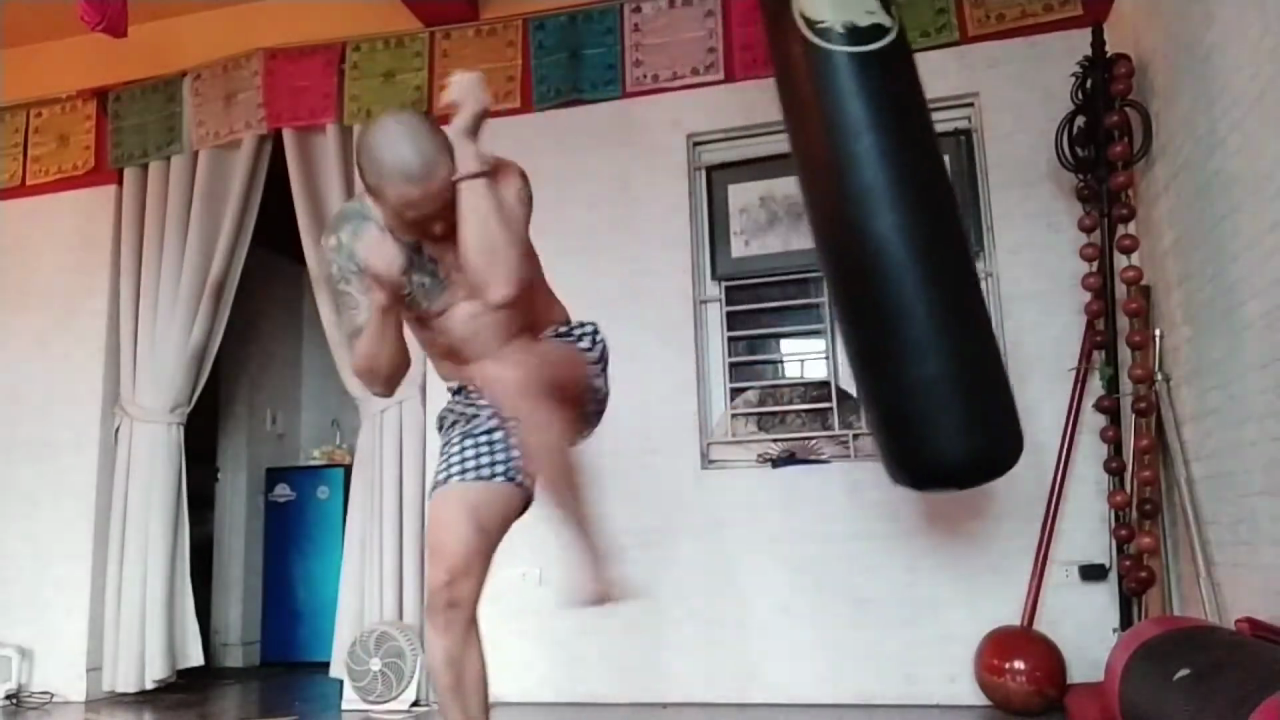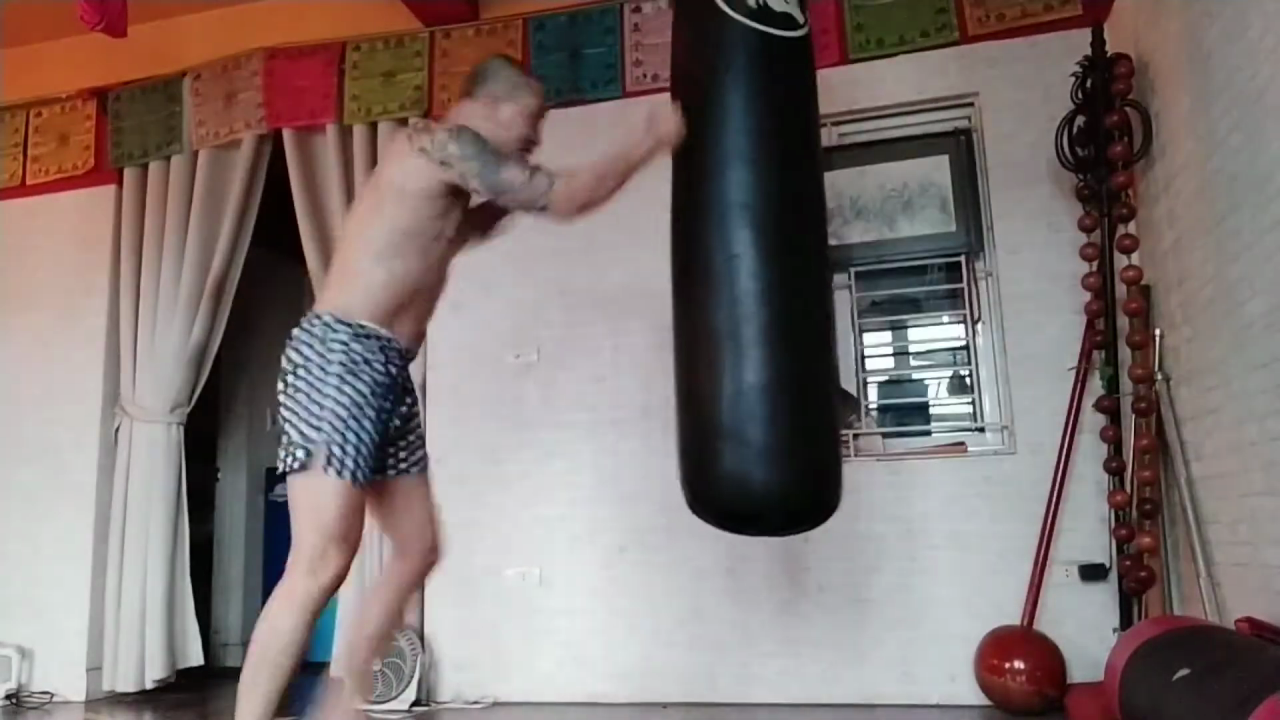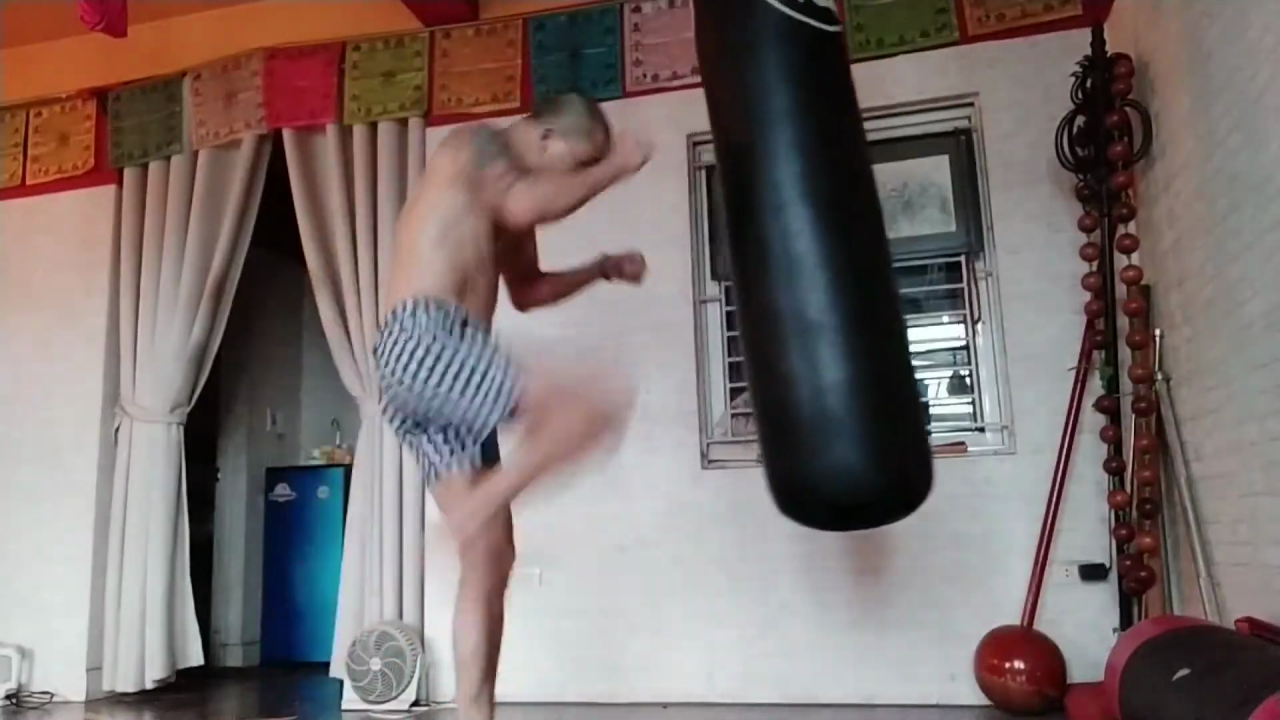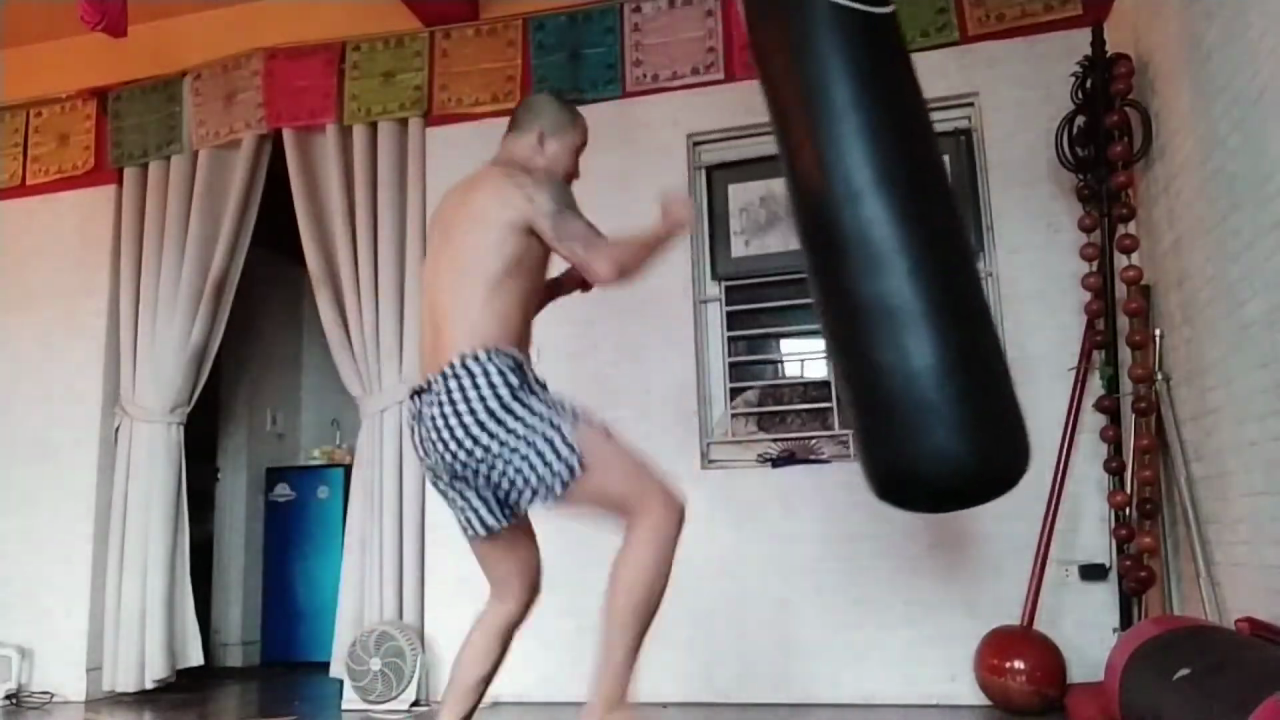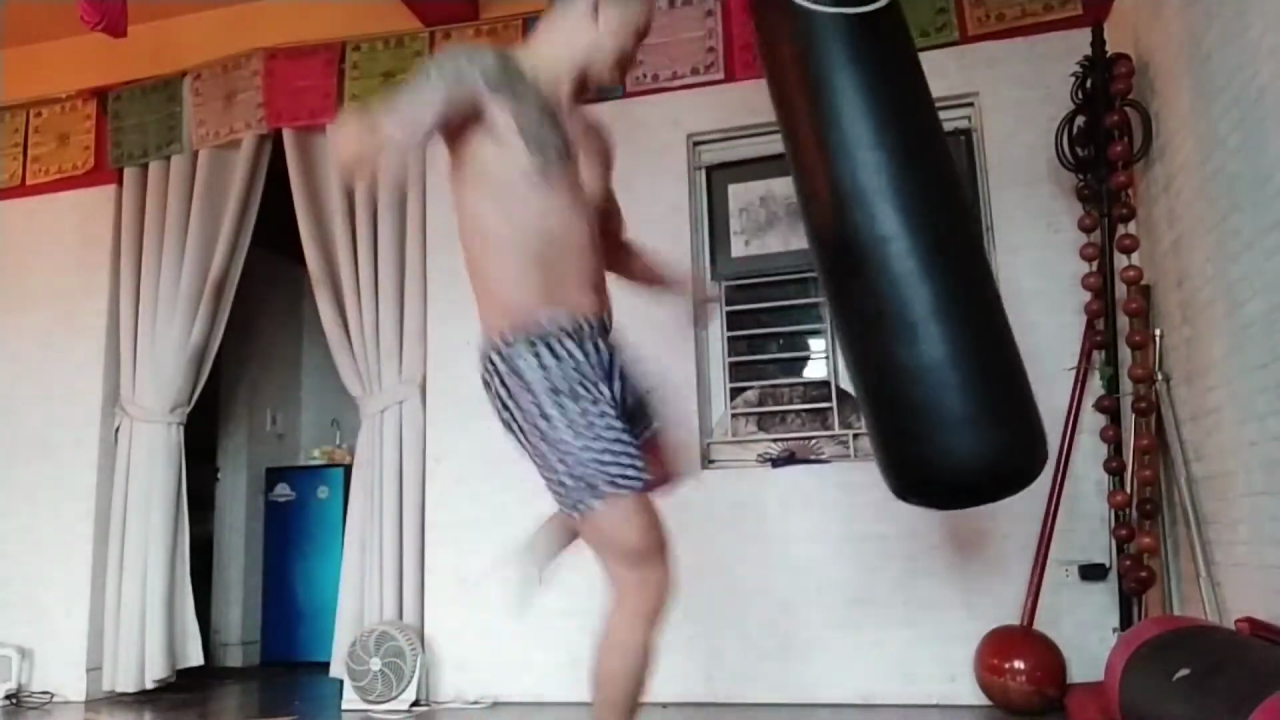
dt=0.3s
person 1, frame 1
left shoulder: (500, 180)
right shoulder: (351, 236)
left elbow: (502, 289)
right elbow: (382, 380)
left wrist: (469, 152)
right wrist: (382, 298)
left hip: (554, 356)
right hip: (481, 409)
left knee: (513, 373)
right knee: (448, 592)
left ankle: (589, 549)
person 1, frame 2
left shoulder: (447, 162)
right shoulder: (445, 143)
left elbow: (460, 228)
right elbow: (563, 198)
left wrist: (489, 212)
right wrist: (649, 136)
left hip: (376, 369)
right hip: (339, 359)
left knee: (417, 546)
right knee: (318, 565)
person 1, frame 3
left shoulder: (510, 182)
right shoulder: (478, 140)
left elbow: (527, 291)
right elbow: (524, 205)
left wrist: (600, 268)
right wrist: (618, 167)
left hip: (444, 351)
right hip: (424, 339)
left knee: (490, 556)
right knee: (599, 407)
right ankle: (487, 502)
person 1, frame 4
left shoulder: (455, 201)
right shoulder: (526, 185)
right elbow: (609, 262)
left wrist: (561, 280)
right wrist: (670, 226)
left hip: (439, 416)
right hip: (489, 400)
left knee: (514, 590)
right knee: (659, 511)
person 1, frame 5
left shoulder: (587, 132)
right shoulder: (481, 74)
right elbow: (357, 137)
left wrist: (672, 281)
right wrist: (369, 137)
left hip: (593, 351)
right hip: (545, 363)
left knee: (652, 470)
right knee: (643, 576)
left ankle: (562, 531)
